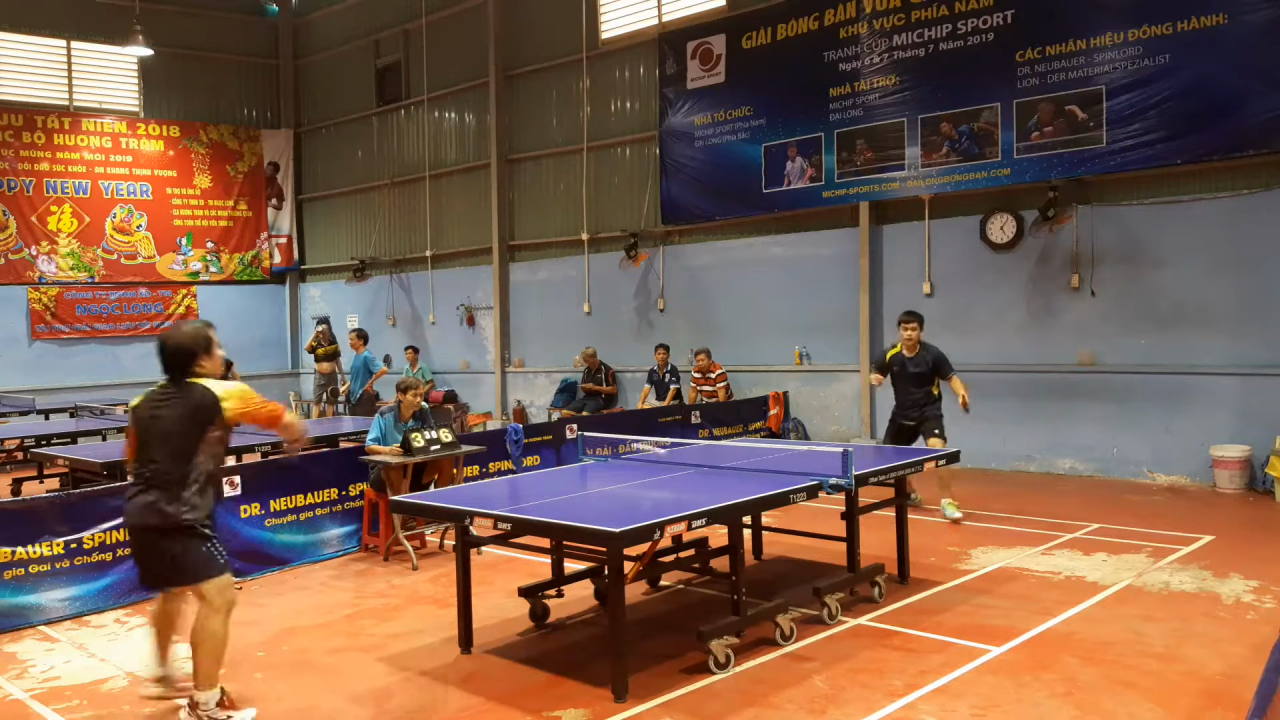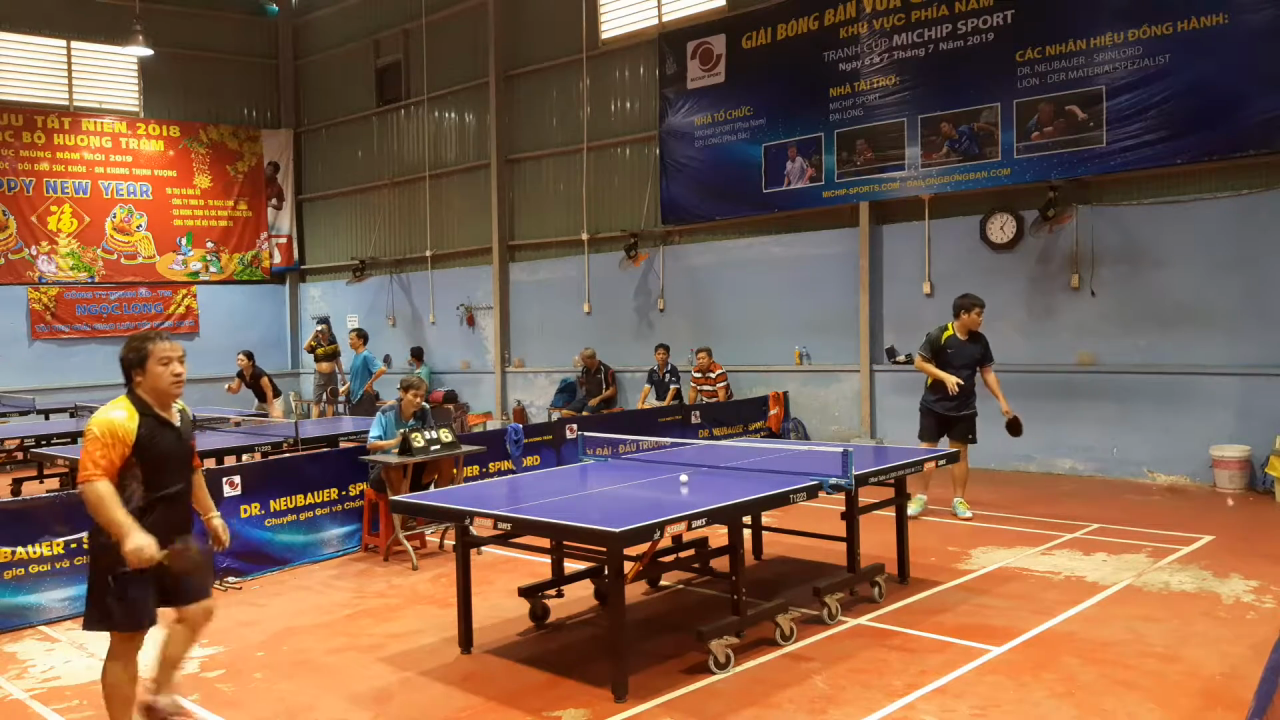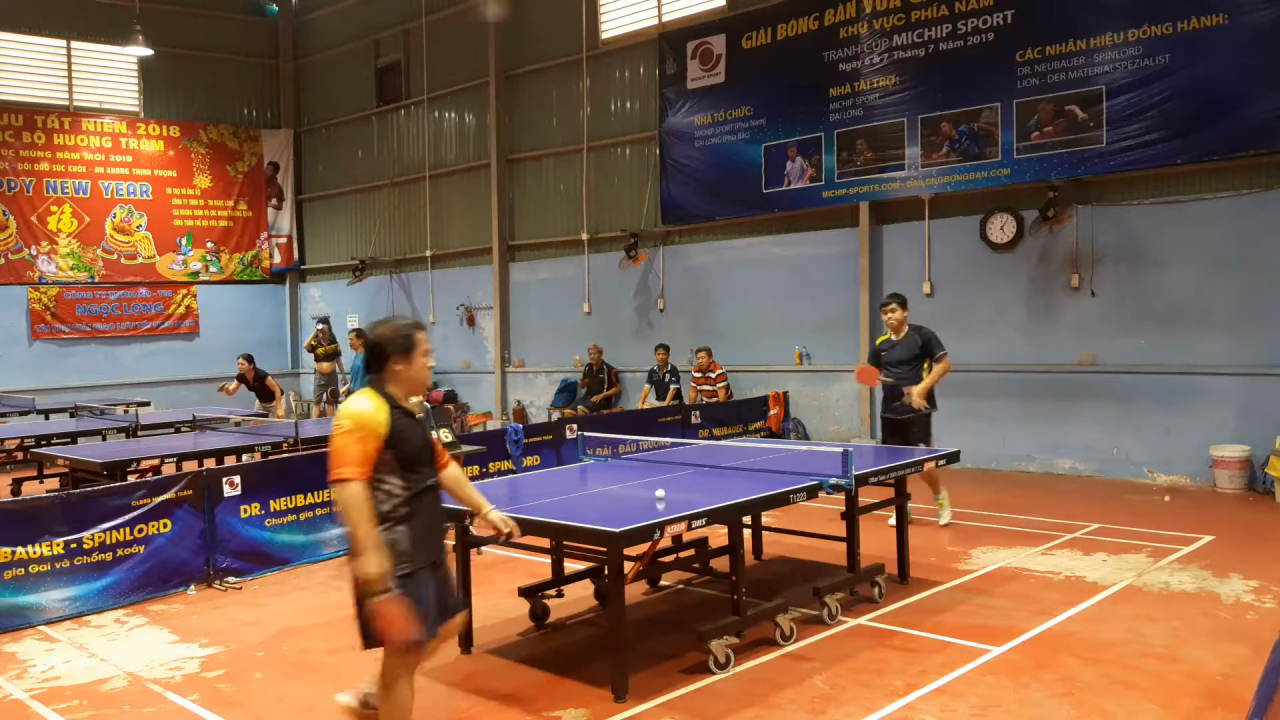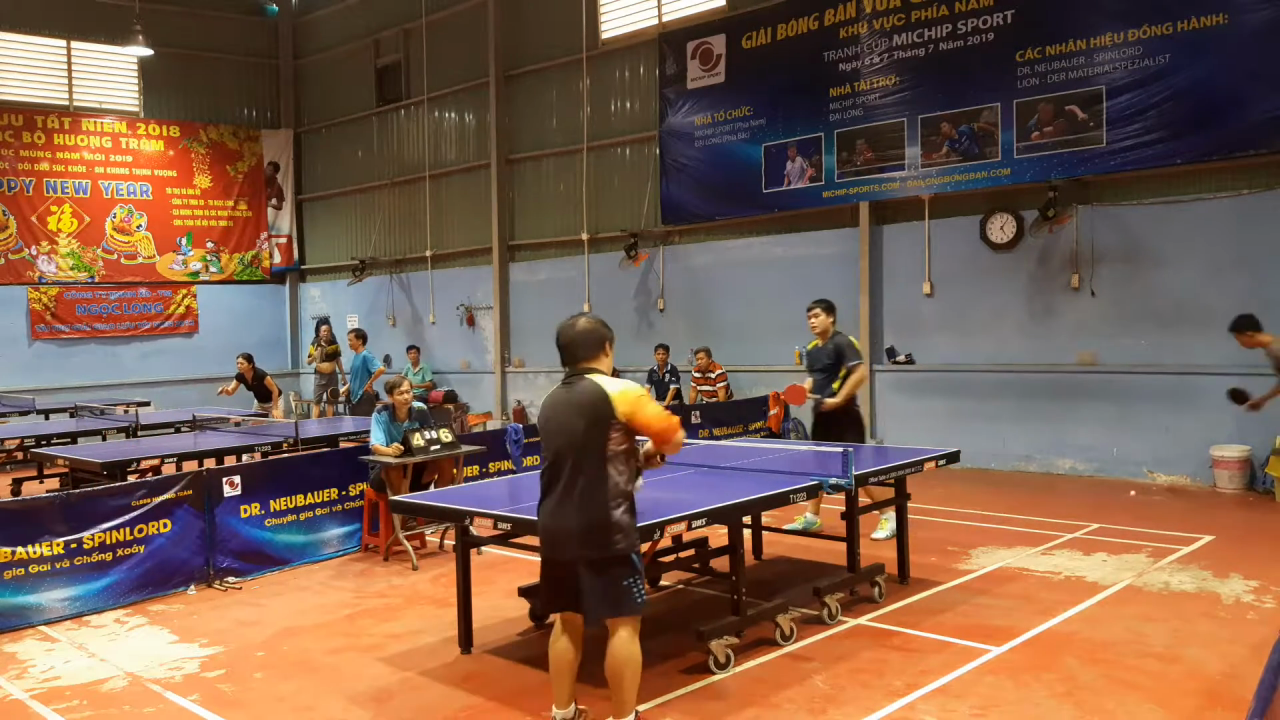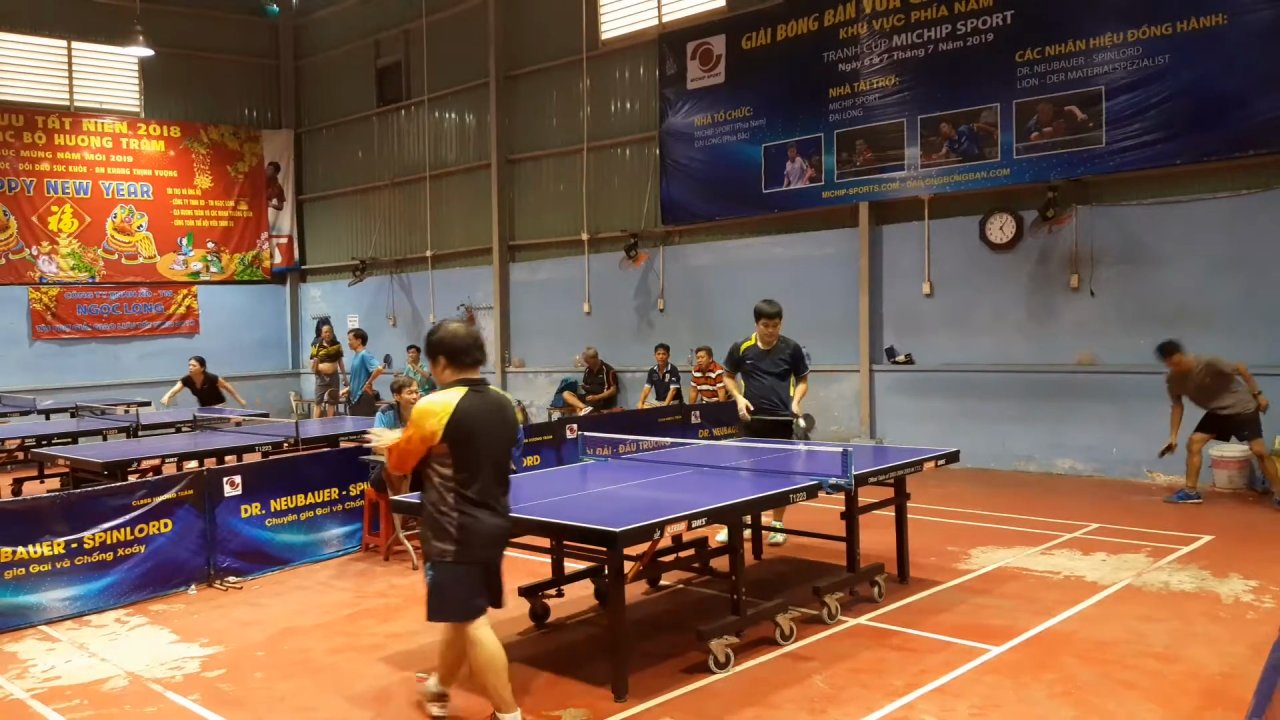
dt=1s
person 1, frame 1
left shoulder: (145, 403)
right shoulder: (221, 394)
right elbow: (283, 420)
right wrist: (297, 431)
left hip: (141, 513)
right hip: (179, 518)
left knee: (172, 591)
right knee: (219, 598)
left ankle: (163, 676)
person 1, frame 2
left shoulder: (181, 414)
right shoulder: (115, 420)
right elbow: (92, 482)
left wrist: (210, 514)
right wrist: (130, 534)
left hip: (173, 544)
right hip: (127, 551)
left knee: (197, 611)
right knee: (128, 638)
person 1, frame 3
left shoulder: (409, 410)
right shoulder: (363, 412)
left elbow: (441, 466)
right elbow: (348, 485)
left wrist: (485, 509)
right wrist: (368, 553)
left hip: (424, 549)
right hip: (392, 557)
left knee: (448, 624)
right knee: (406, 652)
person 1, frame 4
left shoulder: (552, 401)
right shoulder: (619, 391)
right elbow: (673, 438)
right wrist: (651, 450)
left hip: (557, 529)
right hip: (605, 531)
left knee: (568, 620)
right knee: (624, 624)
person 1, frame 5
left shoulder: (433, 408)
right shoulder: (505, 405)
left elbow: (399, 463)
left wrist: (390, 442)
left hip: (454, 533)
right hip: (494, 524)
left knee: (471, 624)
right knee: (465, 616)
right ankle: (439, 688)
person 2, frame 1
left shoulder: (933, 354)
right shoulder: (889, 355)
left elbow: (951, 378)
right elbow: (875, 376)
left wrist: (962, 393)
right wrist: (874, 379)
left hip: (929, 413)
right hip: (902, 414)
left knee: (937, 450)
left ankle: (947, 502)
right ankle: (910, 494)
person 2, frame 2
left shoulder: (980, 341)
right shoulder: (939, 336)
left elbow: (987, 371)
right elbow: (919, 362)
left wrist: (1002, 401)
right wrist: (945, 376)
left hip: (964, 407)
right hip: (935, 404)
left knee: (960, 452)
right knee: (927, 450)
left ankle: (958, 500)
right ankle: (919, 497)
person 2, frame 3
left shoulder: (922, 335)
right shoulder: (880, 344)
left elbow: (944, 363)
left wrist: (923, 387)
left hip: (917, 409)
right hip: (890, 411)
left ankle: (940, 497)
person 2, frame 4
left shoulder: (842, 343)
right shoulder: (812, 349)
left elbow: (860, 373)
left wrist: (839, 400)
right wrist: (805, 389)
left hip: (845, 417)
right hip: (823, 416)
left ankle: (889, 516)
right ankle: (812, 517)
person 2, frame 5
left shoulder: (791, 348)
right shoulder: (741, 348)
left elbow: (802, 380)
right elbow: (728, 376)
left wrist: (796, 402)
right wrist: (739, 398)
left hip: (781, 420)
right hip: (752, 419)
left ankle: (777, 524)
